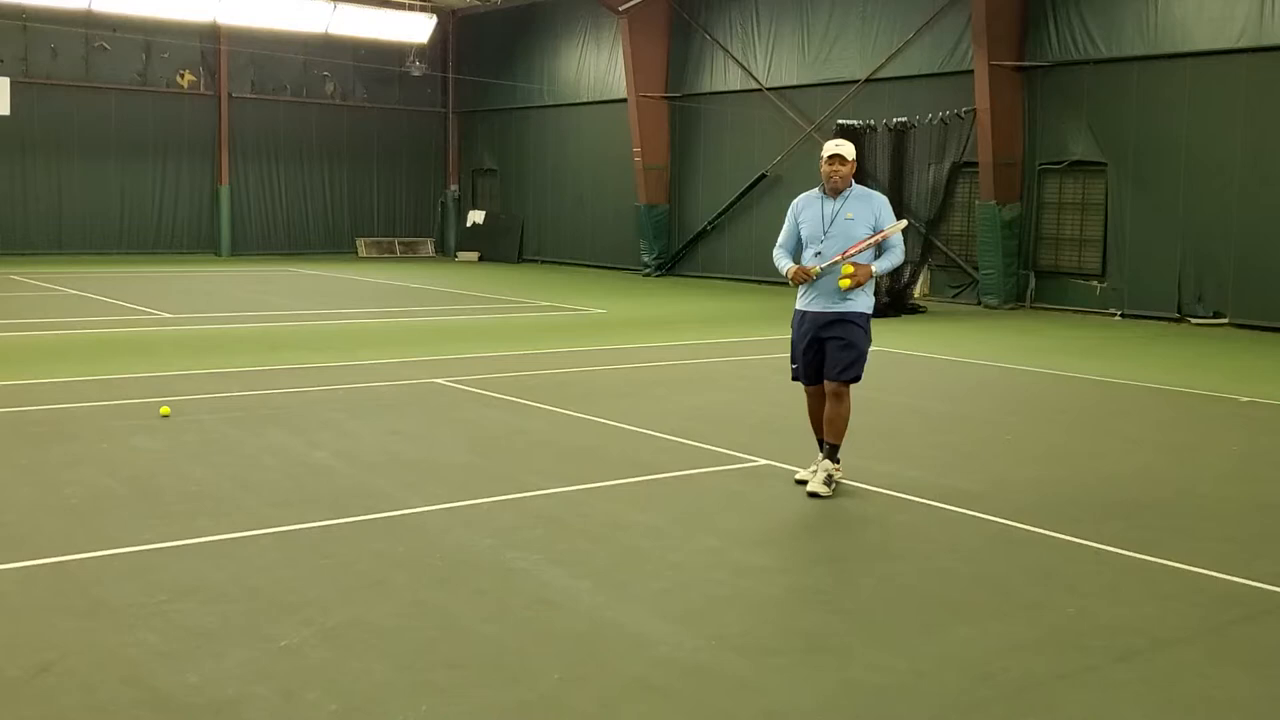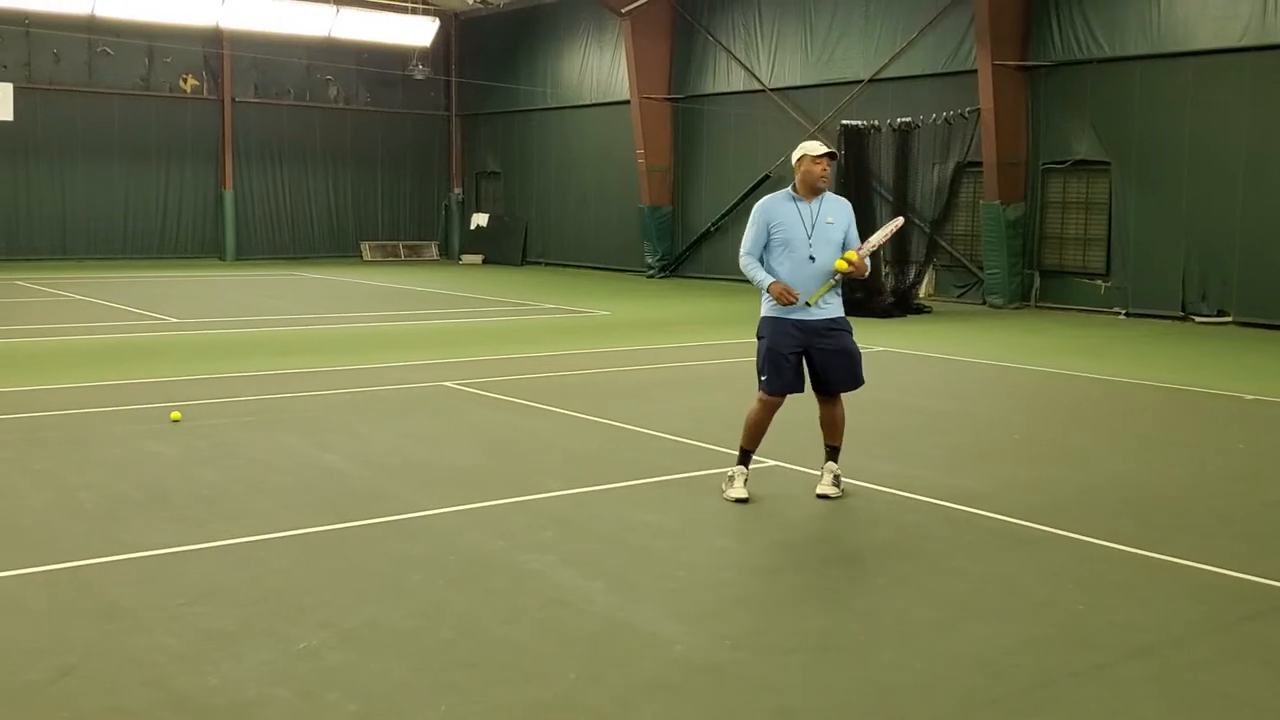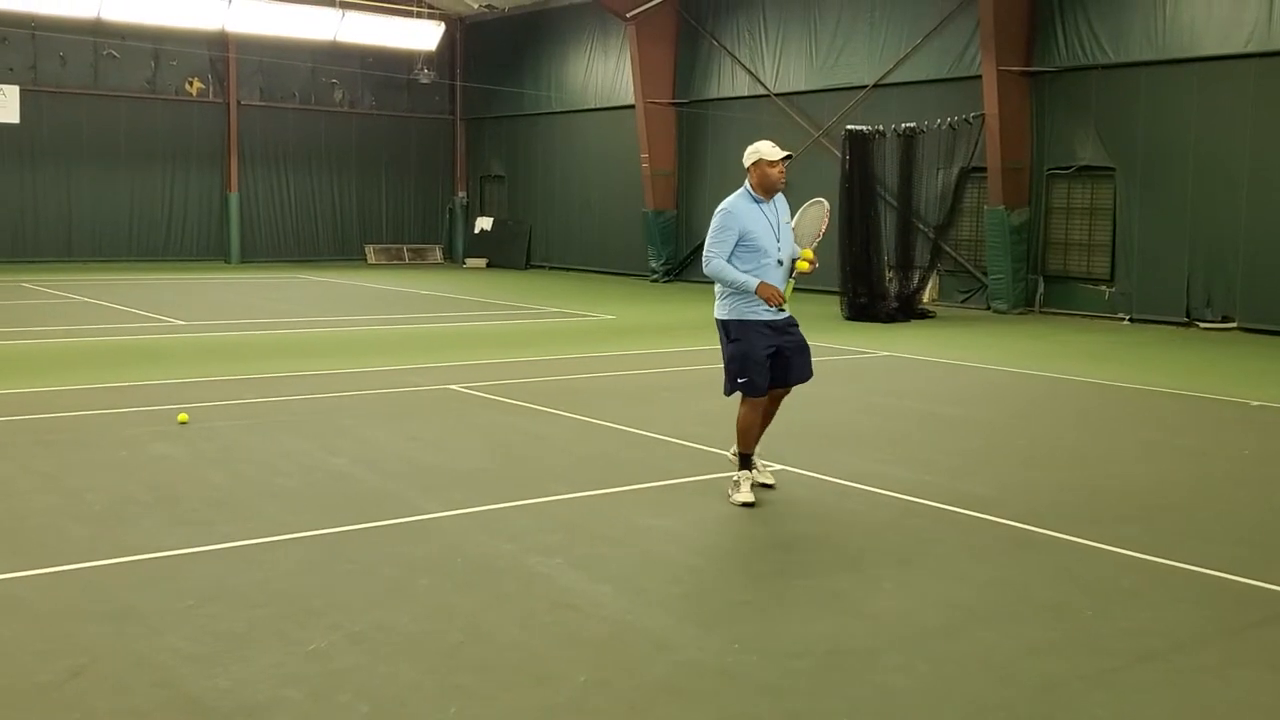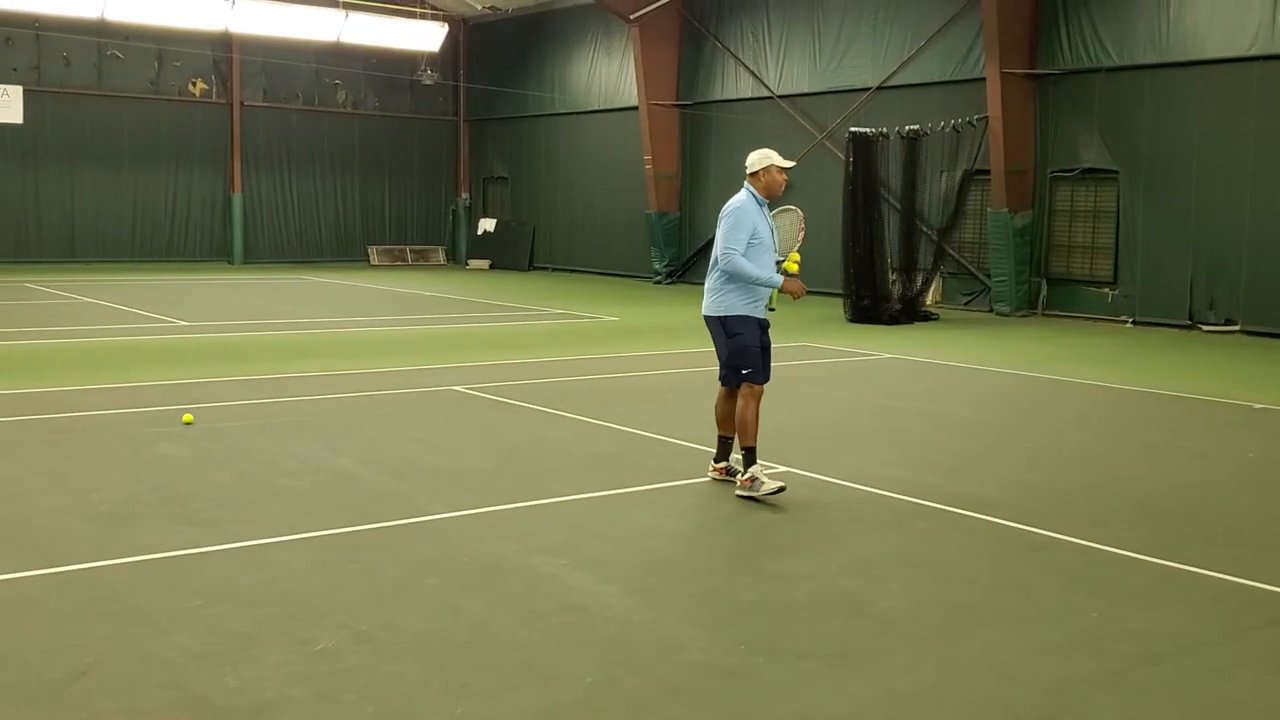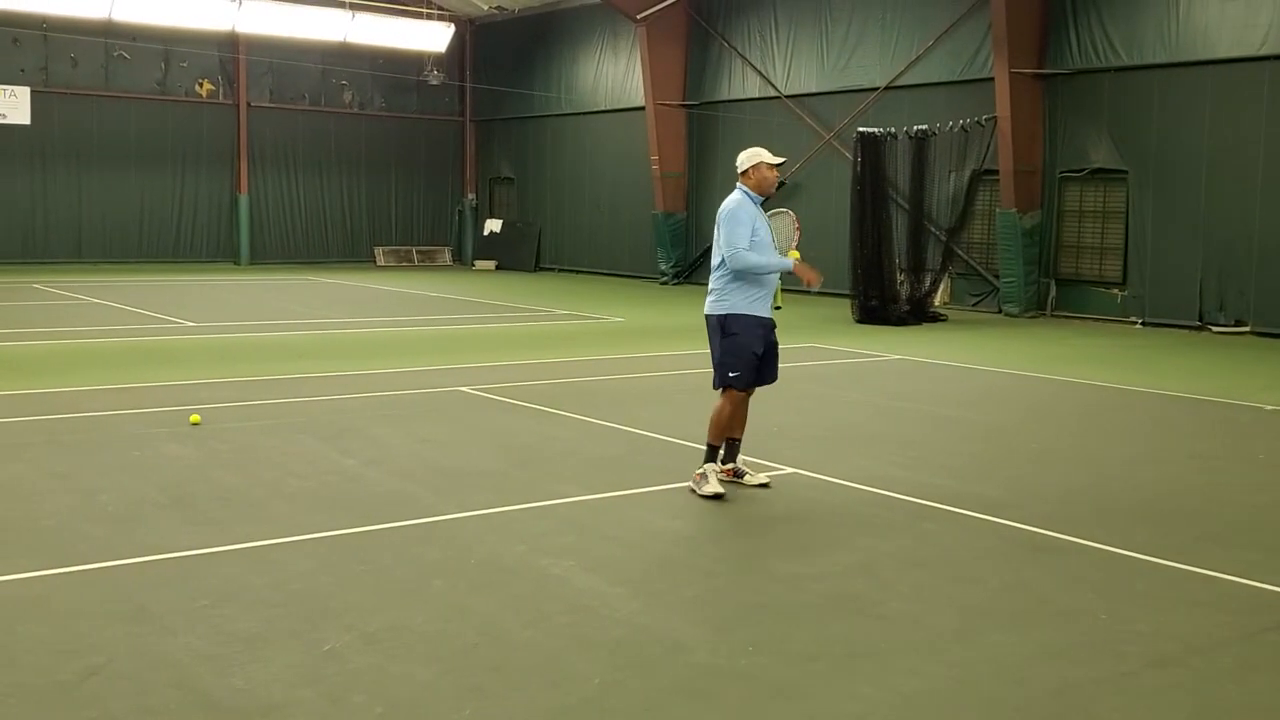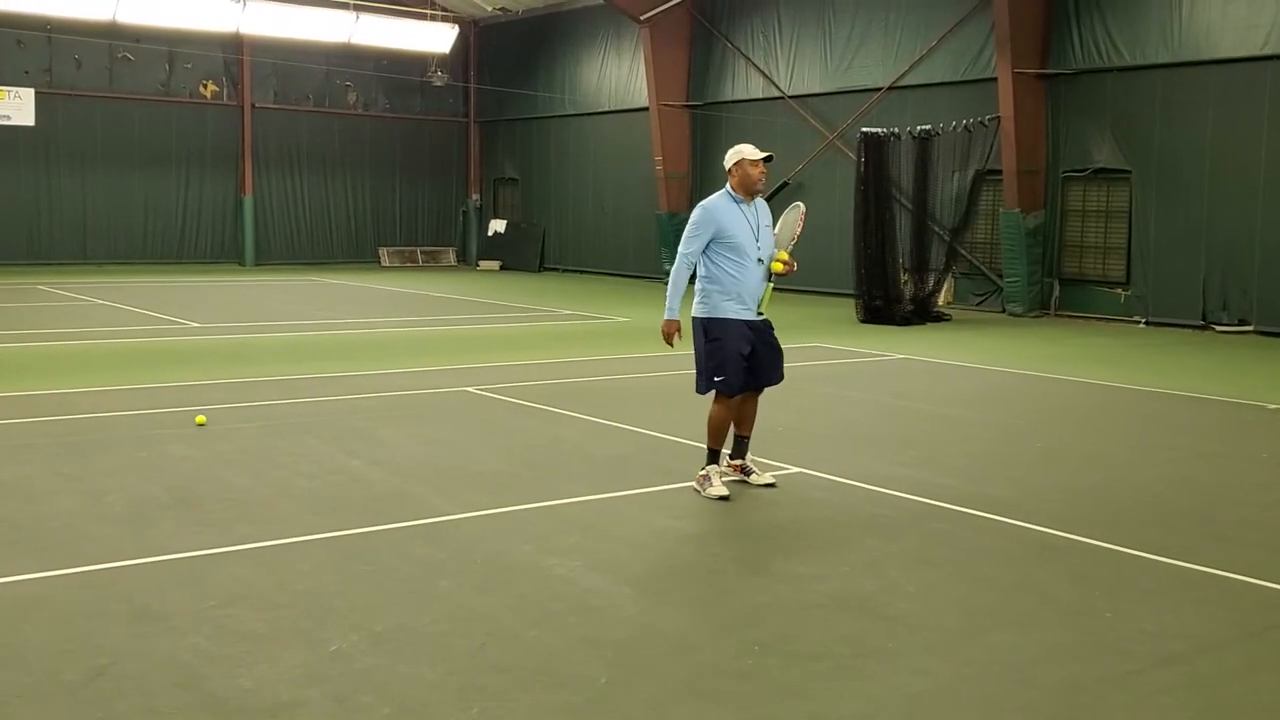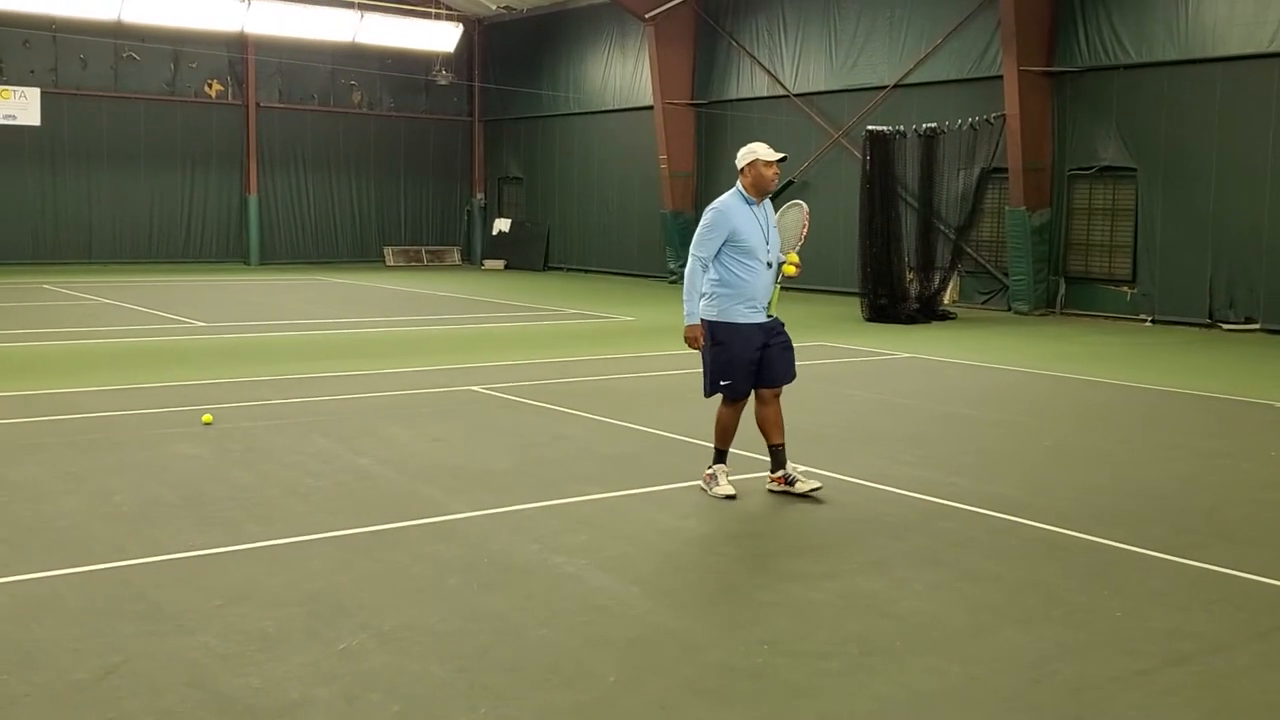
dt=0.7s
person 1, frame 1
left shoulder: (875, 202)
right shoulder: (802, 204)
left elbow: (896, 250)
right elbow: (781, 249)
left wrist: (870, 269)
right wrist: (789, 269)
left hip: (850, 312)
right hip: (808, 310)
left knee: (836, 387)
right knee: (812, 388)
left ankle: (828, 465)
right ankle: (827, 457)
person 1, frame 2
left shoulder: (842, 208)
right shoulder: (768, 207)
left elbow: (858, 254)
right elbow: (747, 257)
left wrist: (862, 267)
right wrist: (770, 284)
left hip: (828, 319)
right hip: (779, 319)
left knee: (830, 395)
right knee: (770, 397)
left ankle: (831, 466)
right ankle: (740, 468)
person 1, frame 3
left shoulder: (780, 202)
right shoulder: (732, 211)
right elbow: (711, 263)
left wrist: (801, 258)
right wrist: (755, 286)
left hip: (778, 315)
right hip: (742, 319)
left knee: (779, 388)
right knee: (754, 396)
left ankle: (749, 453)
right ankle: (743, 472)
person 1, frame 4
left shoulder: (759, 208)
right shoulder: (740, 208)
right elbow: (729, 260)
left wrist: (783, 265)
right wrist: (779, 281)
left hip: (747, 312)
right hip: (731, 312)
left knee: (733, 385)
right knee: (751, 387)
left ankle: (721, 462)
right ankle: (750, 473)
person 1, frame 5
left shoulder: (752, 207)
right shoulder: (737, 207)
right elbow: (737, 259)
left wrist: (787, 265)
right wrist: (791, 266)
left hip: (755, 314)
right hip: (734, 314)
left knee: (745, 390)
right knee: (733, 391)
left ankle: (730, 463)
right ankle: (706, 469)
person 1, frame 6
left shoulder: (762, 208)
right shoulder: (711, 209)
right elbow: (684, 261)
left wrist: (781, 264)
right wrist: (671, 312)
left hip: (754, 317)
right hip: (721, 318)
left knee: (752, 389)
right knee: (728, 394)
left ankle: (738, 460)
right ankle: (709, 470)
person 1, frame 7
left shoulder: (766, 207)
right shoulder: (722, 211)
right elbow: (696, 264)
left wrist: (784, 263)
right wrist: (692, 318)
left hip: (765, 320)
right hip: (729, 322)
left knee: (770, 393)
right knee: (735, 398)
left ankle: (779, 472)
right ankle: (716, 470)
